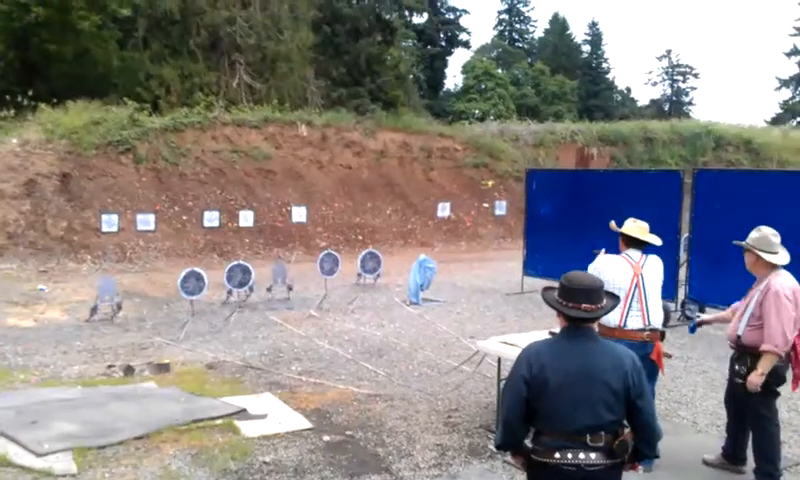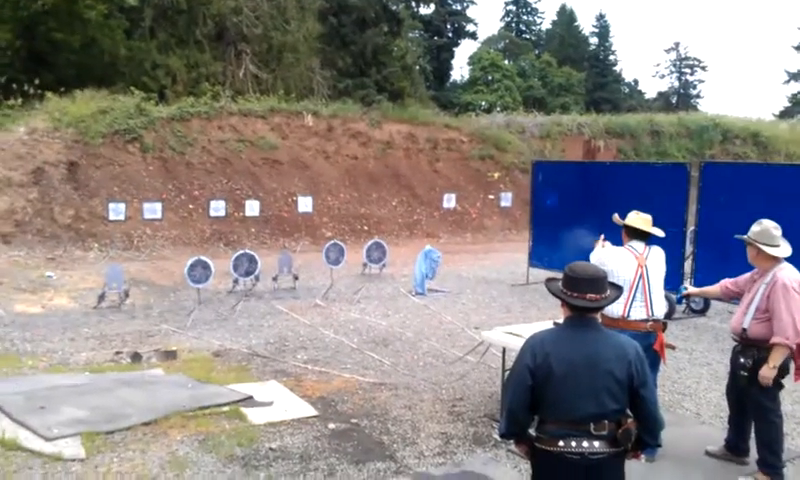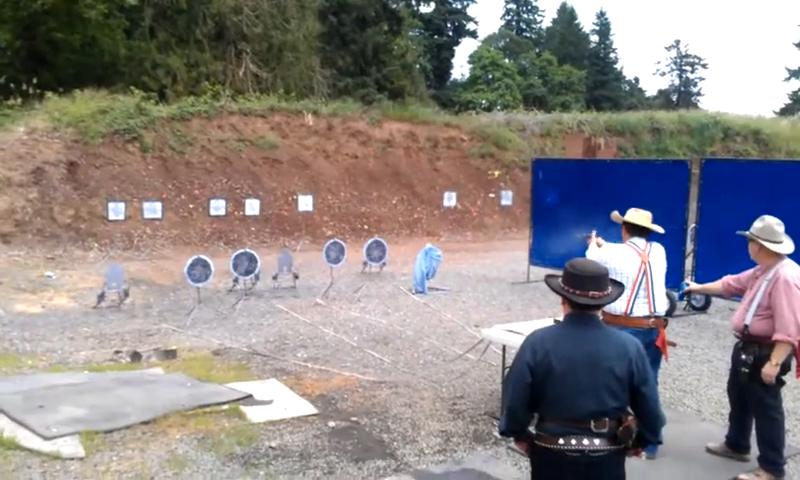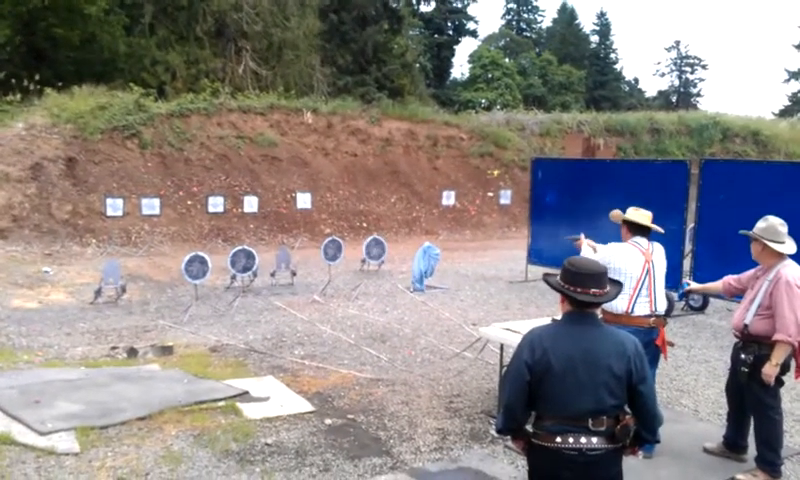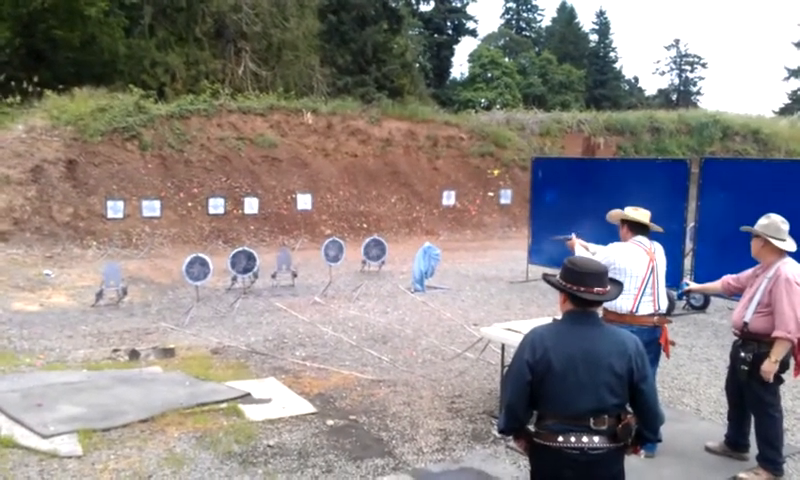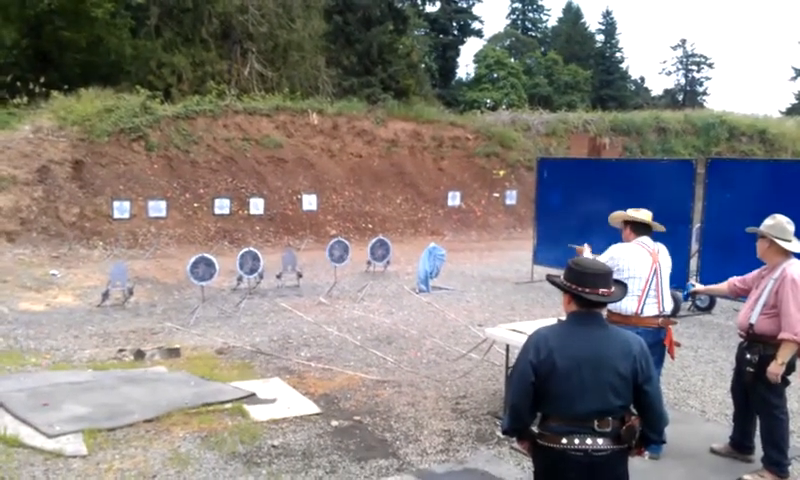
dt=0.7s
person 1, frame 1
left shoulder: (779, 287)
right shoulder: (764, 281)
left elbow: (778, 339)
right elbow: (741, 309)
left wrist: (760, 372)
right wrist: (712, 318)
left hip: (760, 364)
right hip: (744, 359)
left knee: (761, 419)
right knee: (735, 408)
right ankle: (732, 457)
person 1, frame 2
right shoulder: (759, 275)
right elbow: (729, 287)
left wrist: (772, 365)
right wrist: (697, 291)
left hip: (764, 357)
right hip: (745, 351)
left knee: (765, 412)
right knee: (737, 401)
right ankle: (735, 448)
person 1, frame 3
right shoulder: (761, 272)
right elbow: (731, 283)
left wrist: (775, 363)
right wrist: (699, 288)
left hip: (765, 353)
right hip: (747, 347)
left knee: (766, 409)
right knee: (738, 397)
right ankle: (736, 445)
person 1, frame 4
right shoulder: (762, 272)
right elbow: (732, 283)
left wrist: (775, 363)
right wrist: (700, 287)
left hip: (765, 354)
right hip: (746, 348)
left knee: (765, 409)
right knee: (736, 398)
right ankle: (733, 445)
person 1, frame 5
right shoulder: (762, 270)
right elbow: (730, 283)
left wrist: (774, 360)
right wrist: (699, 287)
left hip: (764, 351)
right hip: (745, 345)
left knee: (765, 407)
right knee: (737, 397)
right ankle: (735, 444)
person 1, frame 6
right shoulder: (768, 271)
right elbow: (737, 285)
right wrist: (705, 289)
left hip: (769, 353)
right hip: (751, 348)
left knee: (770, 409)
right knee: (742, 398)
right ankle: (740, 446)
person 2, frame 1
left shoulder: (606, 264)
right shoulder: (656, 264)
left elbow: (591, 278)
left hip: (612, 342)
right hip: (647, 344)
right ankle: (644, 457)
person 2, frame 2
left shoulder: (610, 256)
right shoulder: (658, 255)
left elbow: (596, 264)
left wrist: (599, 249)
left hip: (618, 332)
right hip: (650, 334)
right ankle: (647, 447)
person 2, frame 3
left shoulder: (612, 253)
right shoulder: (658, 251)
left elbow: (594, 261)
left wrist: (593, 245)
left hip: (621, 330)
right hip: (652, 330)
right ankle: (649, 444)
person 2, frame 4
left shoulder: (615, 252)
right shoulder: (658, 251)
left wrist: (585, 247)
right wrist: (594, 245)
left hip: (620, 329)
right hip: (651, 329)
right ankle: (646, 443)
person 2, frame 5
left shoulder: (618, 251)
right shoulder: (657, 250)
left wrist: (578, 248)
right wrist: (587, 245)
left hip: (622, 328)
right hip: (652, 329)
right ankle: (648, 442)
person 2, frame 6
left shoulder: (619, 252)
right shoulder: (662, 252)
left wrist: (586, 255)
right wrist: (605, 260)
left hip: (624, 329)
right hip: (657, 329)
right ankle: (654, 444)
person 3, frame 1
left shoulder: (533, 357)
right shoulder: (625, 360)
left elbow: (511, 414)
right elbow: (646, 420)
left wrist: (516, 450)
right wrist: (639, 455)
person 3, frame 2
left shoulder: (538, 346)
right shoulder: (628, 350)
left elbow: (515, 402)
right elbow: (648, 408)
left wrist: (521, 438)
right wrist: (640, 444)
left hip: (553, 456)
right hip: (606, 459)
person 3, frame 3
left shoulder: (538, 343)
right shoulder: (629, 347)
left elbow: (515, 399)
right elbow: (649, 405)
left wrist: (520, 435)
right wrist: (640, 441)
left hip: (553, 456)
right hip: (607, 458)
person 3, frame 4
left shoulder: (536, 341)
right shoulder: (627, 345)
left elbow: (512, 398)
right elbow: (646, 405)
left wrist: (517, 433)
right wrist: (638, 440)
left hip: (550, 454)
right hip: (604, 457)
person 3, frame 5
left shoulder: (538, 340)
right shoulder: (628, 344)
left elbow: (514, 398)
right elbow: (647, 403)
left wrist: (519, 433)
right wrist: (641, 439)
left hip: (552, 454)
right hip: (606, 456)
person 3, frame 6
left shoulder: (542, 342)
right shoulder: (633, 346)
left elbow: (518, 399)
right elbow: (652, 404)
left wrist: (522, 434)
right wrist: (646, 440)
left hip: (556, 455)
right hip: (610, 458)
